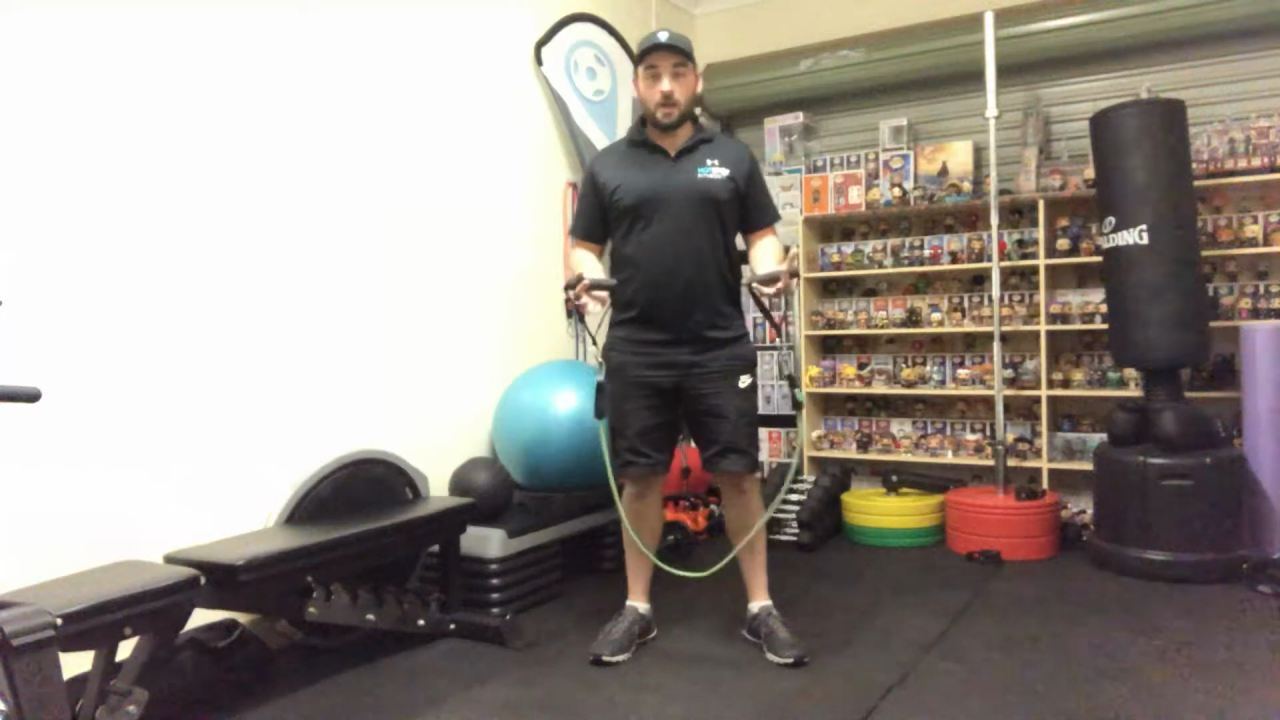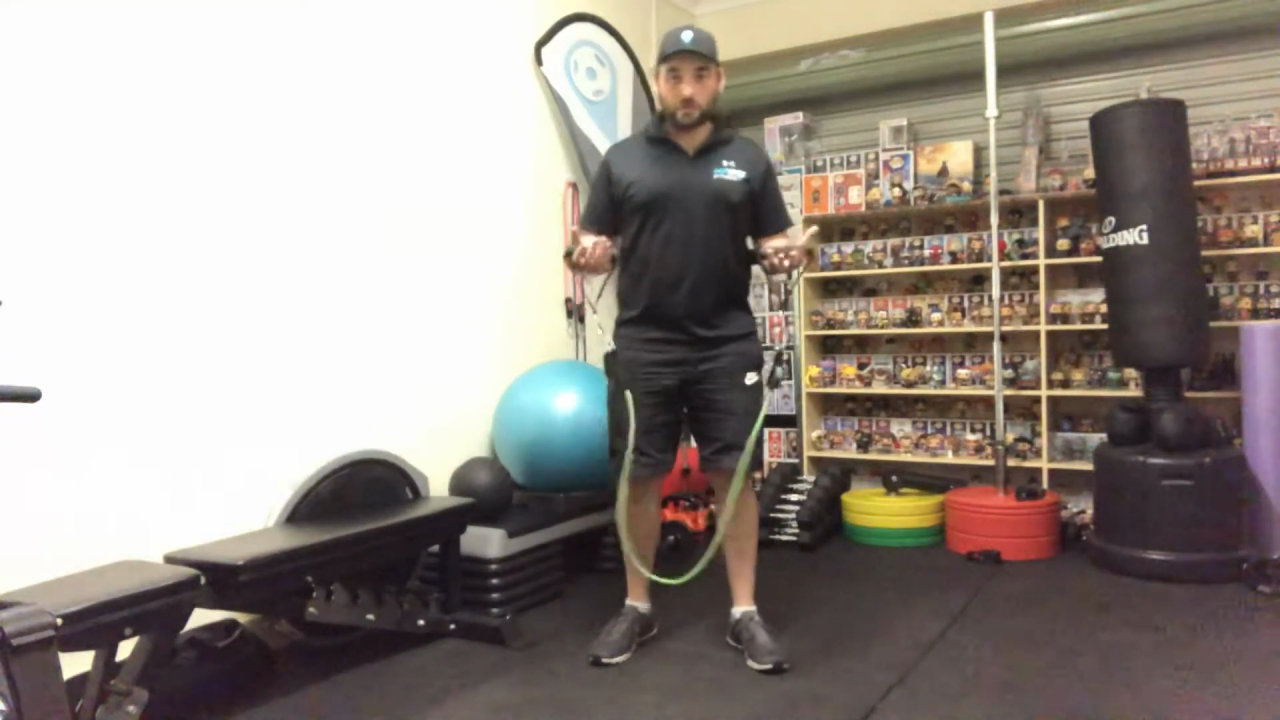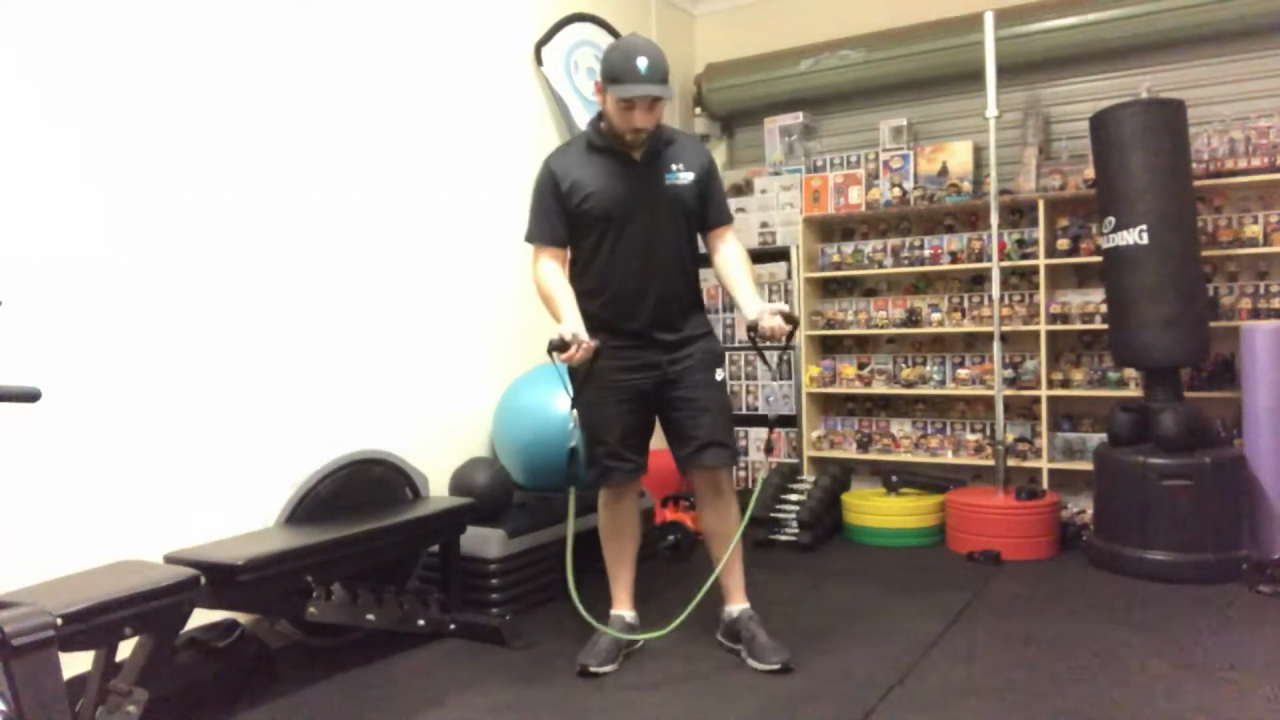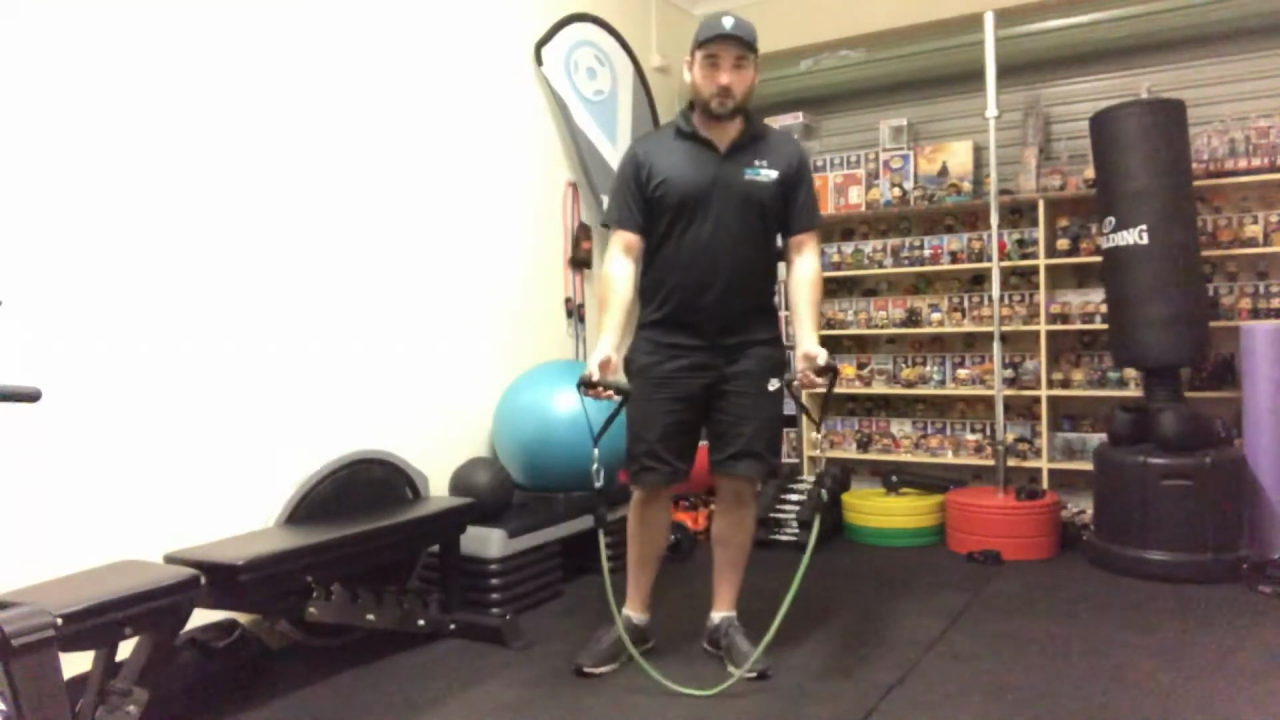
dt=1s
person 1, frame 1
left shoulder: (732, 158)
right shoulder: (608, 166)
left elbow: (761, 234)
right elbow: (583, 245)
left wrist: (771, 270)
right wrist: (589, 278)
left hip: (720, 348)
right hip: (636, 350)
left knee: (738, 473)
right knee: (640, 477)
left ankle: (760, 609)
right ankle: (637, 608)
person 1, frame 2
left shoulder: (748, 159)
right shoulder: (623, 159)
left elbow: (773, 241)
right elbow: (594, 243)
left wrist: (784, 255)
right wrist: (589, 255)
left hip: (727, 343)
right hip: (644, 343)
left knee: (734, 474)
right knee: (641, 475)
left ankle: (744, 613)
right ankle: (637, 607)
person 1, frame 3
left shoulder: (691, 156)
right shoulder: (564, 167)
left elbow: (721, 239)
right elbow: (549, 260)
left wrist: (752, 305)
right wrist: (570, 322)
left hip: (688, 343)
right hip: (609, 354)
left knee: (713, 472)
right knee: (617, 481)
left ankle: (737, 613)
right ankle: (621, 617)
person 1, frame 4
left shoulder: (783, 155)
right shoulder: (649, 155)
left elbow: (803, 252)
right elbow: (624, 253)
left wrist: (806, 337)
right wrist: (608, 342)
left hip: (751, 351)
right hip: (665, 349)
left knee: (738, 485)
right knee: (652, 484)
left ankle: (724, 621)
right ankle: (633, 618)
